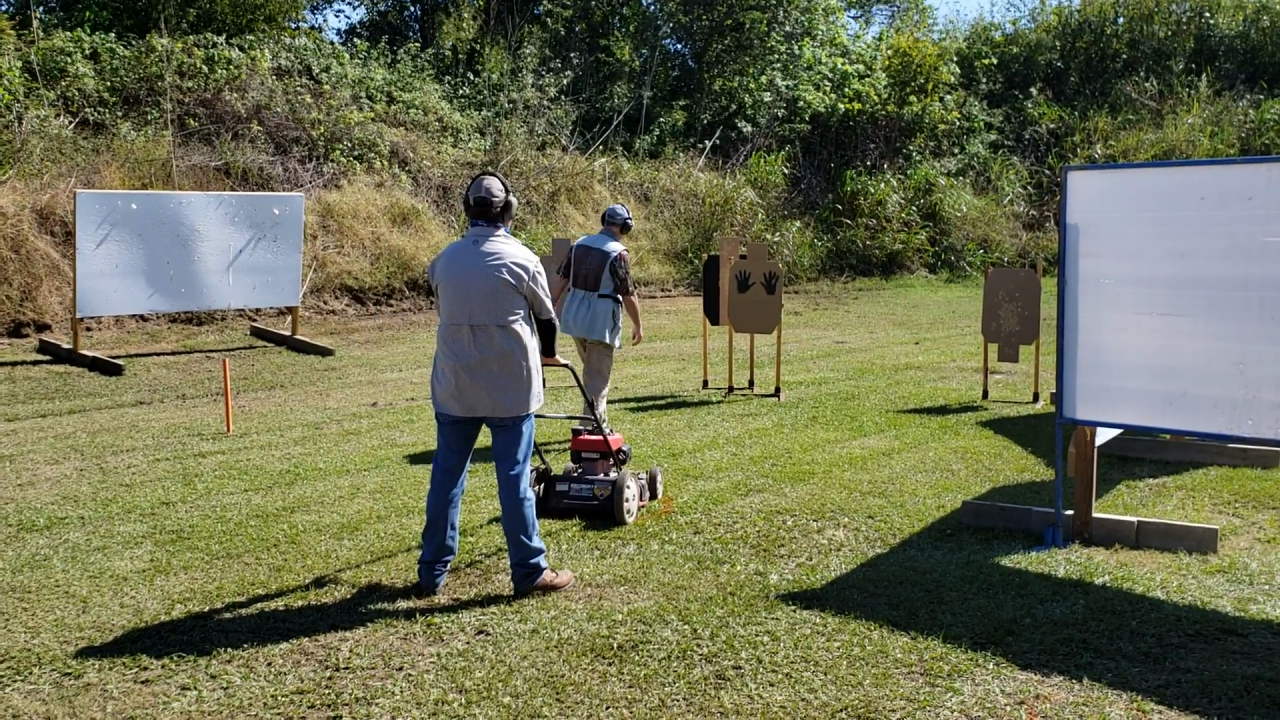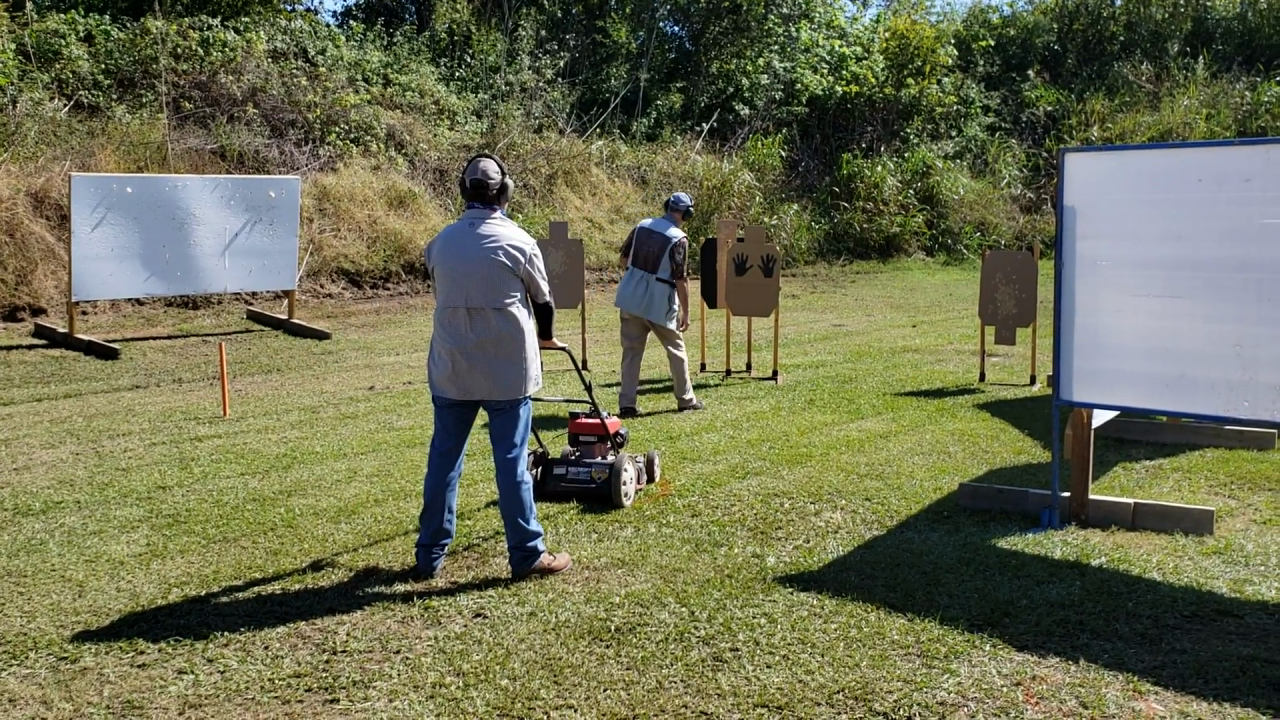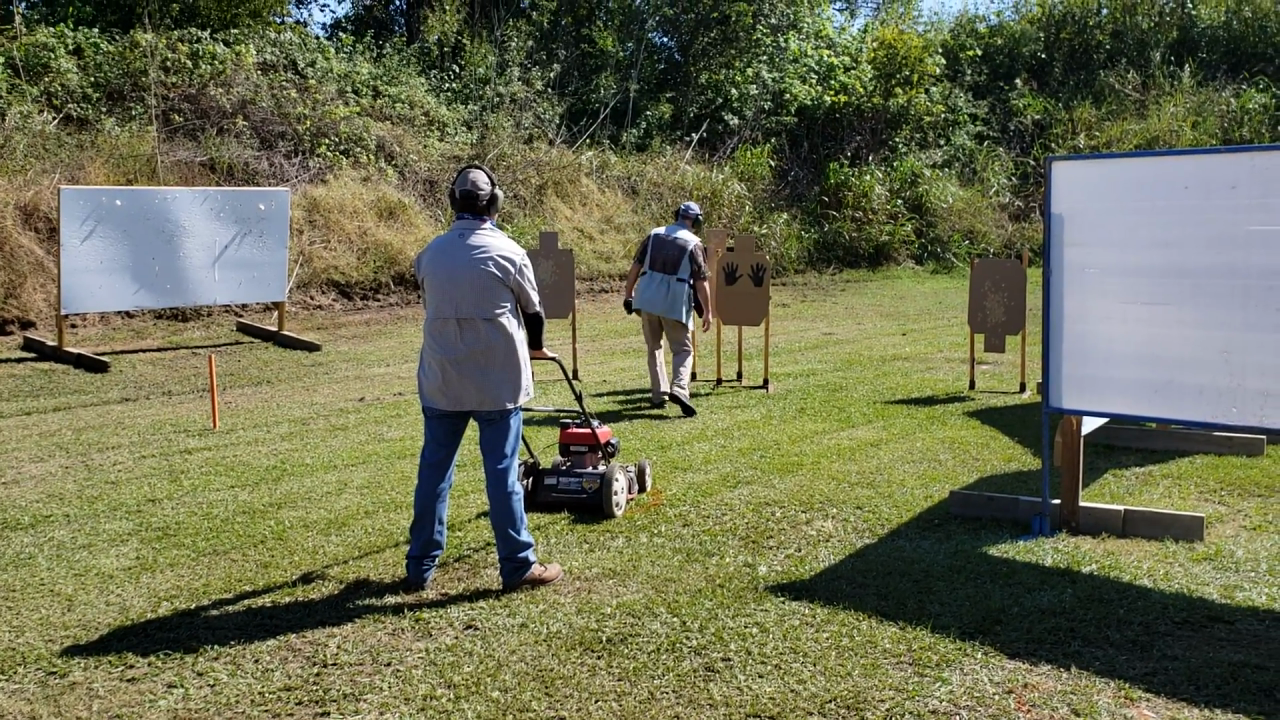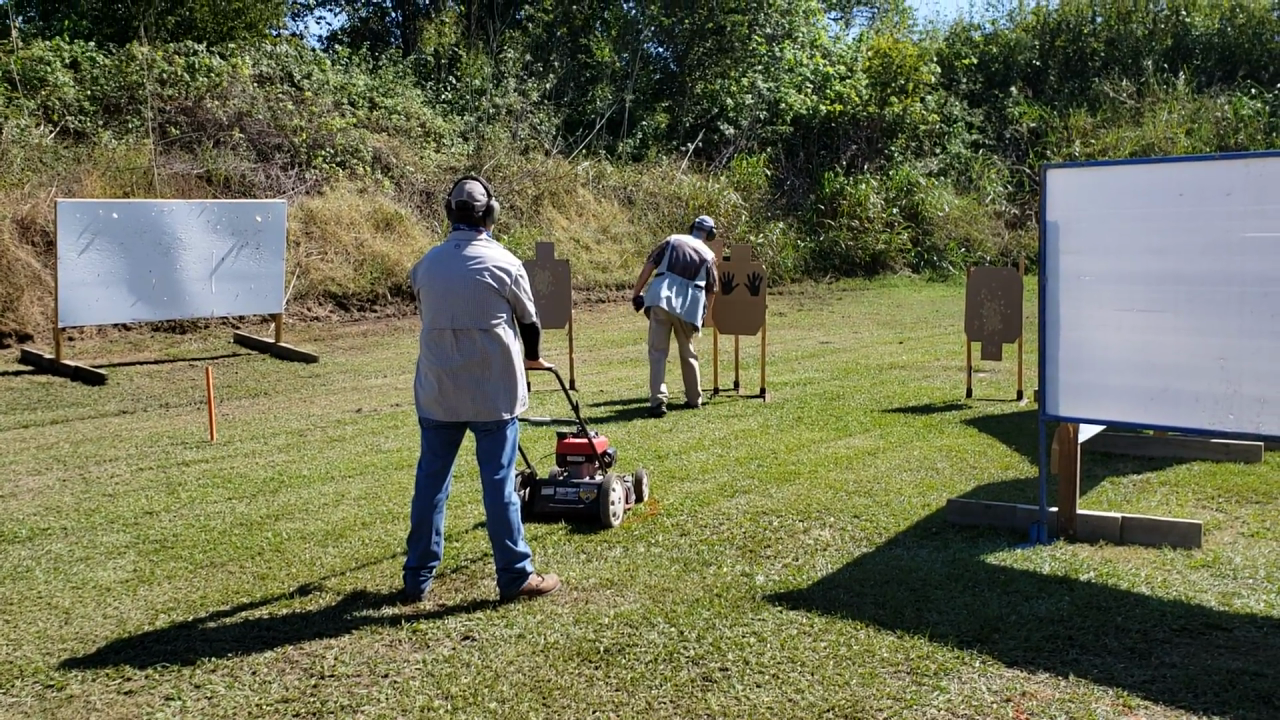
dt=0.7s
person 1, frame 1
left shoulder: (444, 260)
right shoulder: (522, 259)
right elbow: (545, 317)
right wrist: (549, 355)
left hip: (454, 386)
right hip: (510, 386)
left knee: (446, 476)
right knee: (514, 478)
left ankle: (432, 571)
right ankle: (530, 571)
person 1, frame 2
left shoulder: (440, 242)
right shoulder: (518, 242)
right elbow: (542, 299)
right wrist: (545, 337)
left hip: (451, 369)
right hip: (506, 370)
left knee: (443, 460)
right knee: (511, 462)
left ankle: (429, 555)
right ankle: (527, 555)
person 1, frame 3
left shoulder: (430, 253)
right shoulder: (508, 252)
right elbow: (532, 309)
right wrist: (535, 347)
left hip: (441, 379)
right hip: (497, 380)
left knee: (434, 470)
right knee: (502, 473)
left ankle: (420, 566)
right ankle: (518, 565)
person 1, frame 4
left shoulder: (426, 264)
right shoulder: (503, 263)
right elbow: (528, 319)
right wrist: (532, 358)
left hip: (437, 391)
right hip: (493, 391)
left knee: (430, 482)
right knee: (498, 483)
left ankle: (417, 577)
right ankle: (515, 576)
person 2, frame 1
left shoulder: (579, 244)
right shoulder: (618, 253)
left elbow: (561, 280)
right elbow: (628, 294)
right wrist: (638, 325)
left hip: (576, 317)
right hip: (602, 321)
left knee: (592, 373)
right knee: (598, 378)
person 2, frame 2
left shoulder: (642, 226)
right shoulder: (678, 239)
left elbow: (623, 258)
right elbow: (681, 280)
right wrist: (685, 312)
left hip: (631, 298)
right hip: (659, 303)
left knee: (631, 351)
right knee: (675, 349)
left ankle: (627, 403)
right ankle: (685, 399)
person 2, frame 3
left shoulder: (654, 234)
right shoulder: (693, 243)
left elbow: (636, 266)
right elbow: (701, 281)
left wrist: (628, 294)
right wrist: (707, 312)
left hip: (649, 299)
right hip: (676, 303)
left knee: (654, 348)
right knee: (682, 350)
left ankle: (659, 396)
right ankle: (679, 390)
person 2, frame 4
left shoulder: (672, 240)
right shoulder: (708, 255)
left elbow: (649, 266)
right elbow: (711, 292)
left wrist: (637, 291)
right wrist: (704, 315)
left hip: (661, 300)
right hip: (688, 307)
left knee: (658, 351)
right knee: (688, 353)
left ankle: (659, 400)
right ankle: (694, 399)
